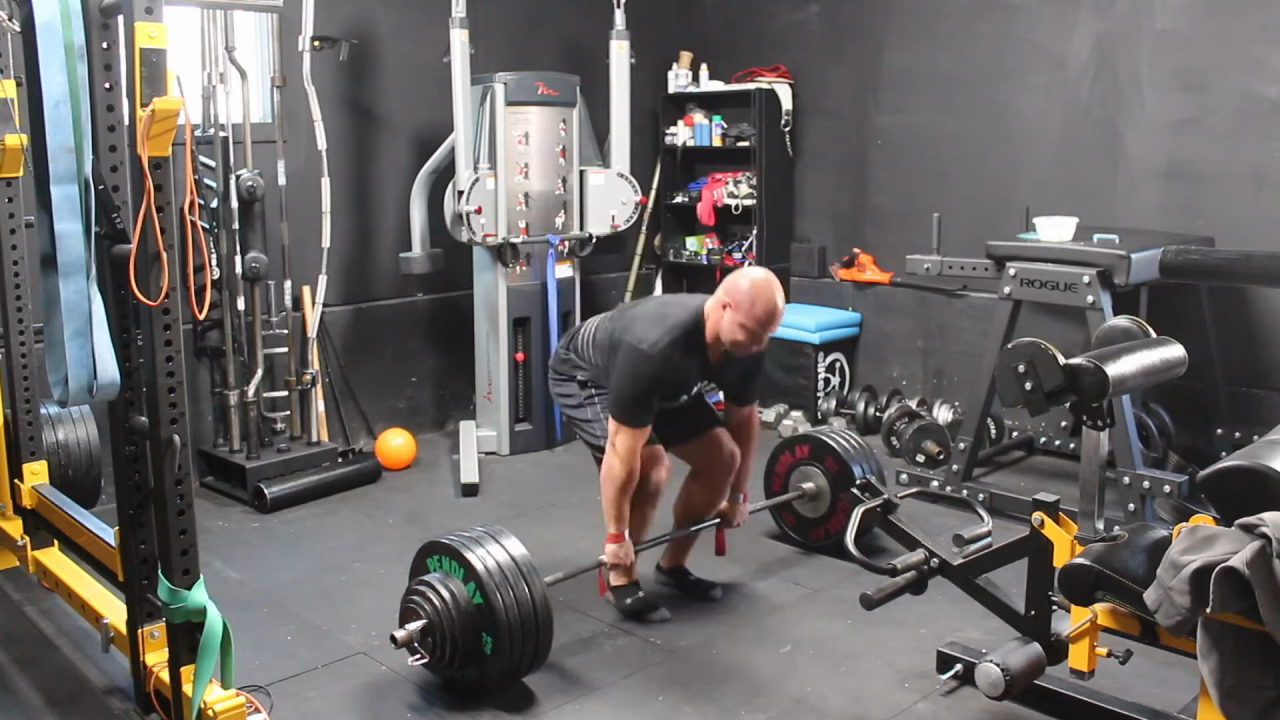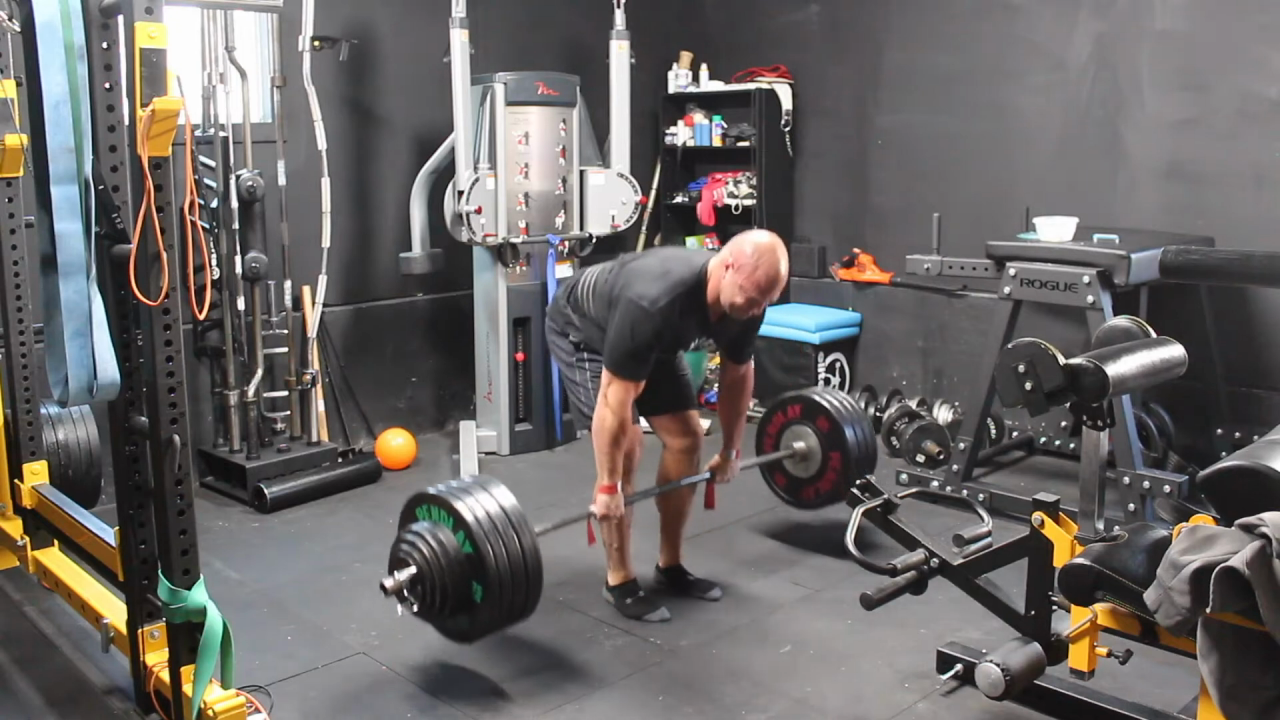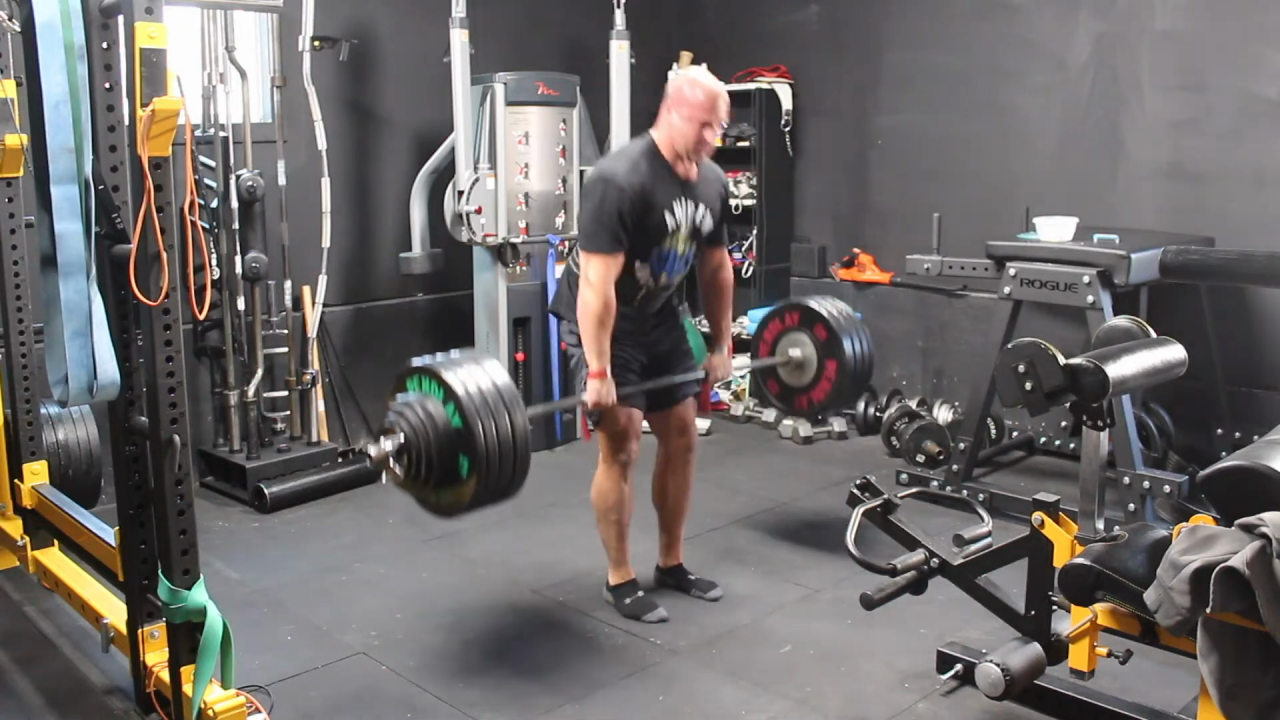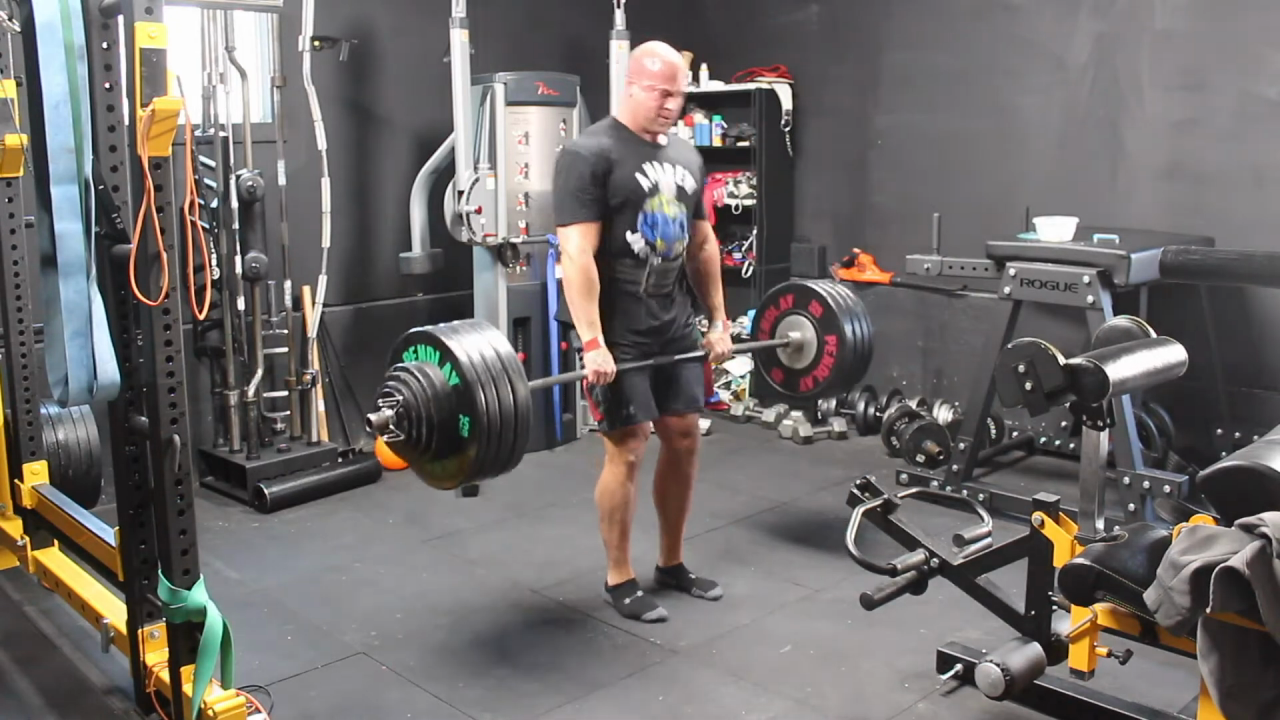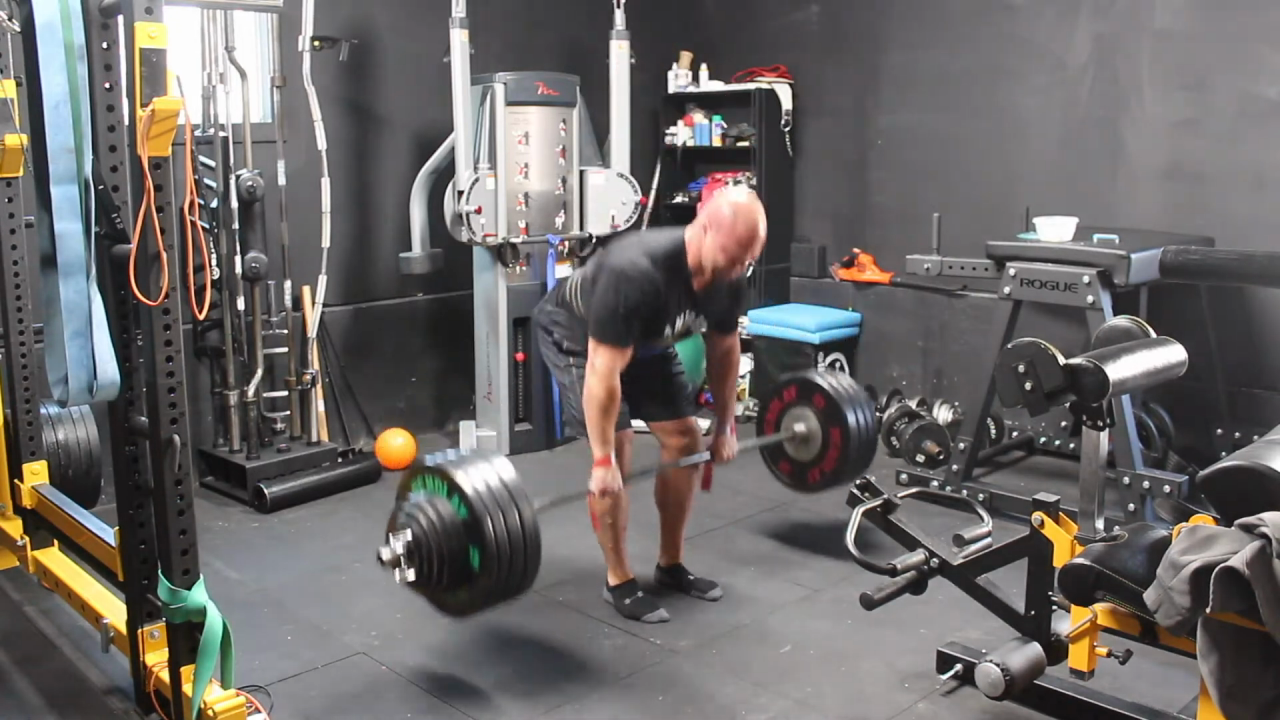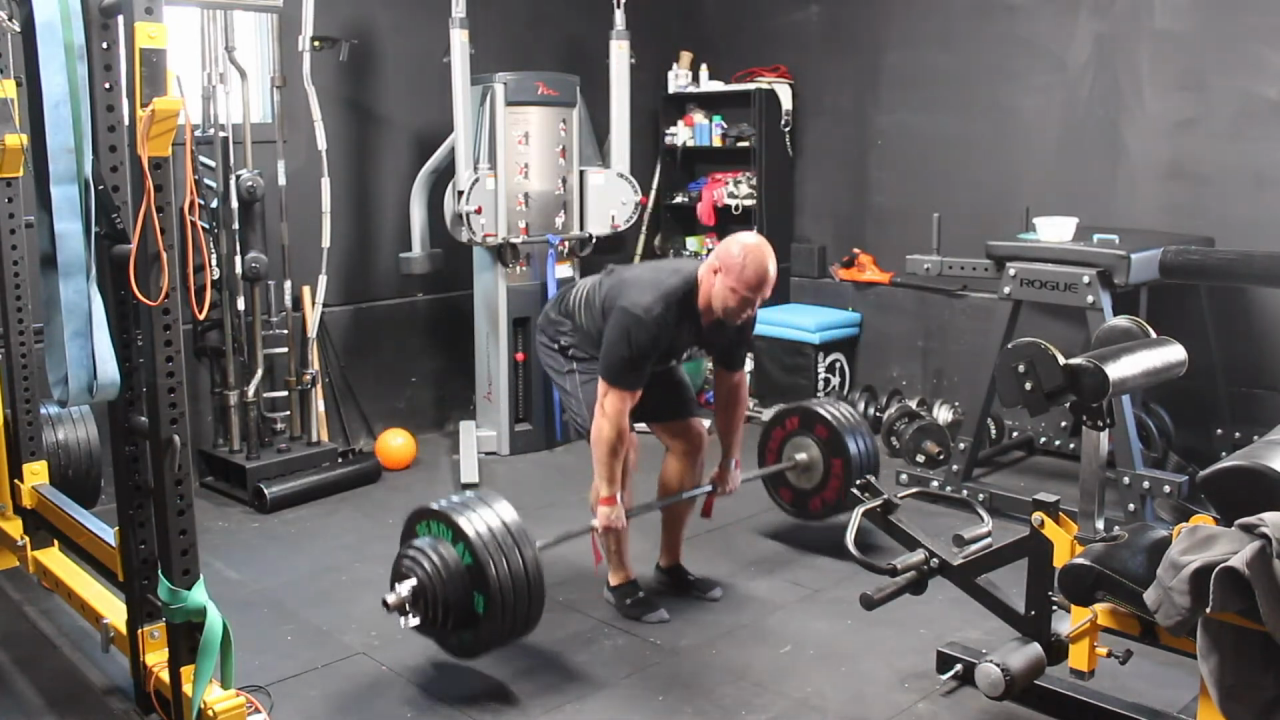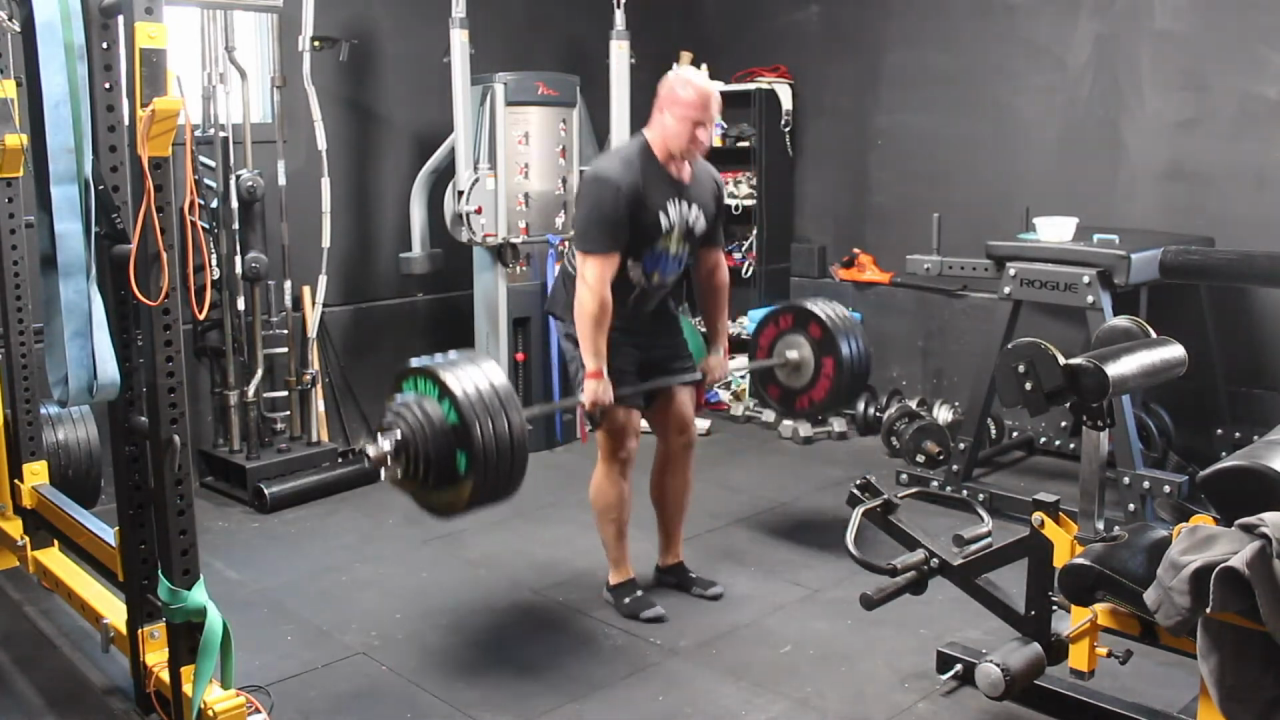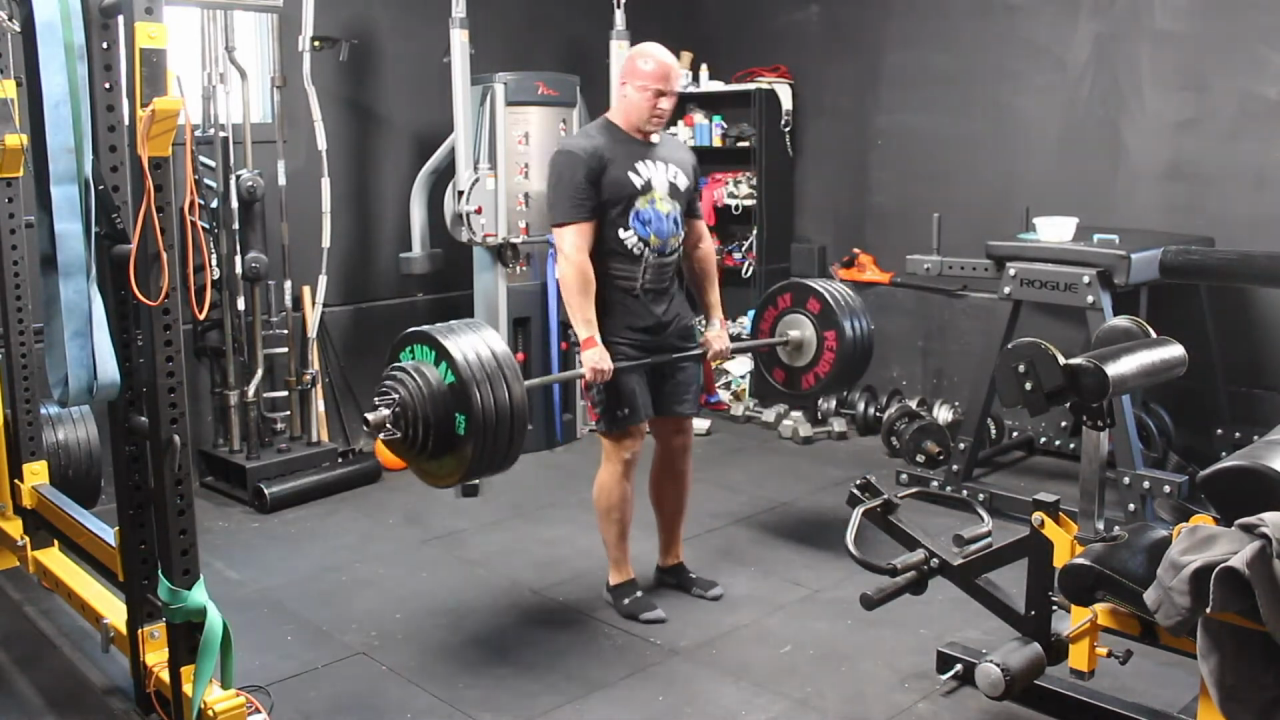
dt=0.5s
person 1, frame 1
left shoulder: (744, 345)
right shoulder: (652, 348)
left elbow: (743, 417)
right elbow: (624, 449)
left wrist: (737, 496)
right wrist: (616, 537)
right hip: (585, 376)
left knee: (723, 457)
right knee: (651, 469)
left ankle: (673, 565)
right ankle: (621, 580)
person 1, frame 2
left shoulder: (744, 303)
right shoulder: (653, 303)
left elbow: (737, 375)
right elbow: (616, 401)
left wrist: (730, 450)
right wrist: (607, 487)
right hip: (584, 331)
left knee: (686, 438)
right knee: (626, 449)
left ankle: (670, 566)
right ankle: (619, 580)
person 1, frame 3
left shoulder: (713, 181)
right shoulder: (620, 181)
left elbow: (717, 267)
right elbow: (597, 284)
left wrist: (722, 346)
right wrist: (597, 375)
left hip: (663, 320)
right hip: (605, 326)
left knee: (680, 439)
right knee: (620, 449)
left ankle: (672, 565)
right ankle: (619, 579)
person 1, frame 4
left shoulder: (685, 155)
right shoulder: (588, 154)
left elbow: (703, 243)
right elbow: (577, 255)
left wrist: (718, 320)
right wrist: (593, 343)
left hip: (675, 326)
right hip: (617, 332)
left knee: (683, 443)
right knee: (626, 451)
left ankle: (672, 564)
right ankle: (619, 580)
person 1, frame 5
left shoulder: (729, 278)
right shoulder: (635, 272)
left elbow: (723, 351)
right elbow: (606, 371)
left wrist: (725, 426)
right wrist: (603, 461)
left hip: (646, 341)
right hip: (575, 335)
left knee: (686, 436)
right knee: (616, 449)
left ankle: (670, 564)
right ankle: (619, 580)
person 1, frame 6
left shoulder: (736, 312)
right shoulder: (646, 311)
left elbow: (732, 385)
right elbow: (613, 411)
left wrist: (730, 462)
right wrist: (608, 499)
right hip: (575, 341)
left knee: (690, 439)
right knee: (621, 451)
left ankle: (670, 565)
right ankle: (619, 580)
person 1, frame 7
left shoulder: (707, 182)
right shoulder: (614, 181)
left elbow: (712, 268)
right elbow: (594, 285)
left wrist: (718, 347)
right wrist: (594, 375)
left hip: (659, 318)
right hip: (602, 325)
left knee: (680, 438)
right knee: (619, 448)
left ankle: (672, 564)
right ankle: (620, 580)
person 1, frame 8
left shoulder: (679, 155)
right shoulder: (582, 154)
left elbow: (698, 241)
right elbow: (572, 254)
left wrist: (715, 319)
right wrist: (589, 341)
left hip: (673, 322)
right hip: (614, 330)
left knee: (677, 444)
right knee: (623, 450)
left ankle: (672, 563)
right ankle: (620, 581)
